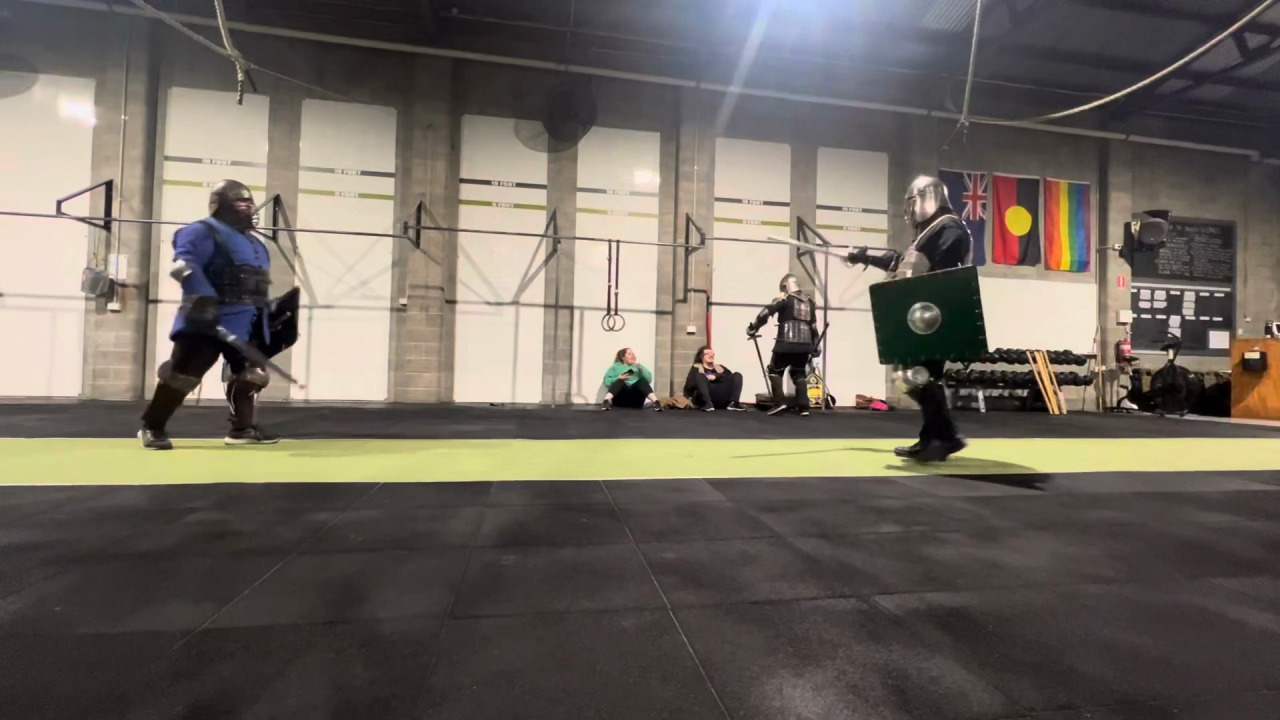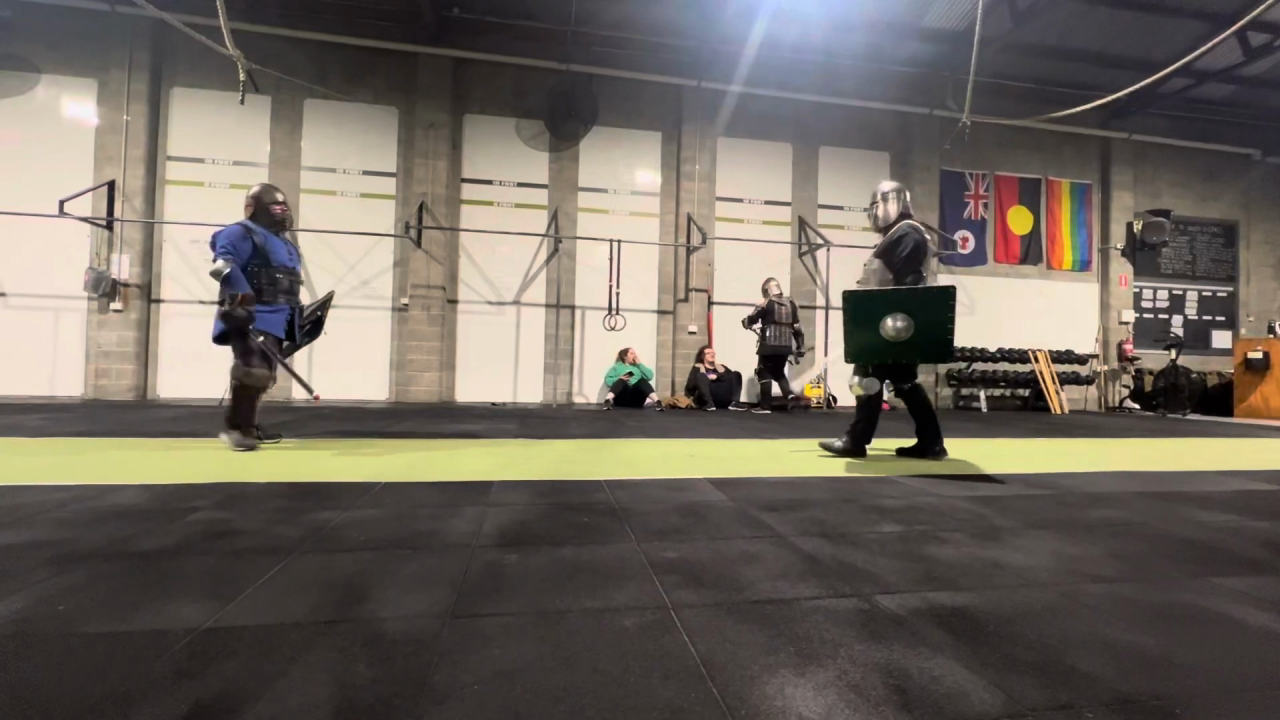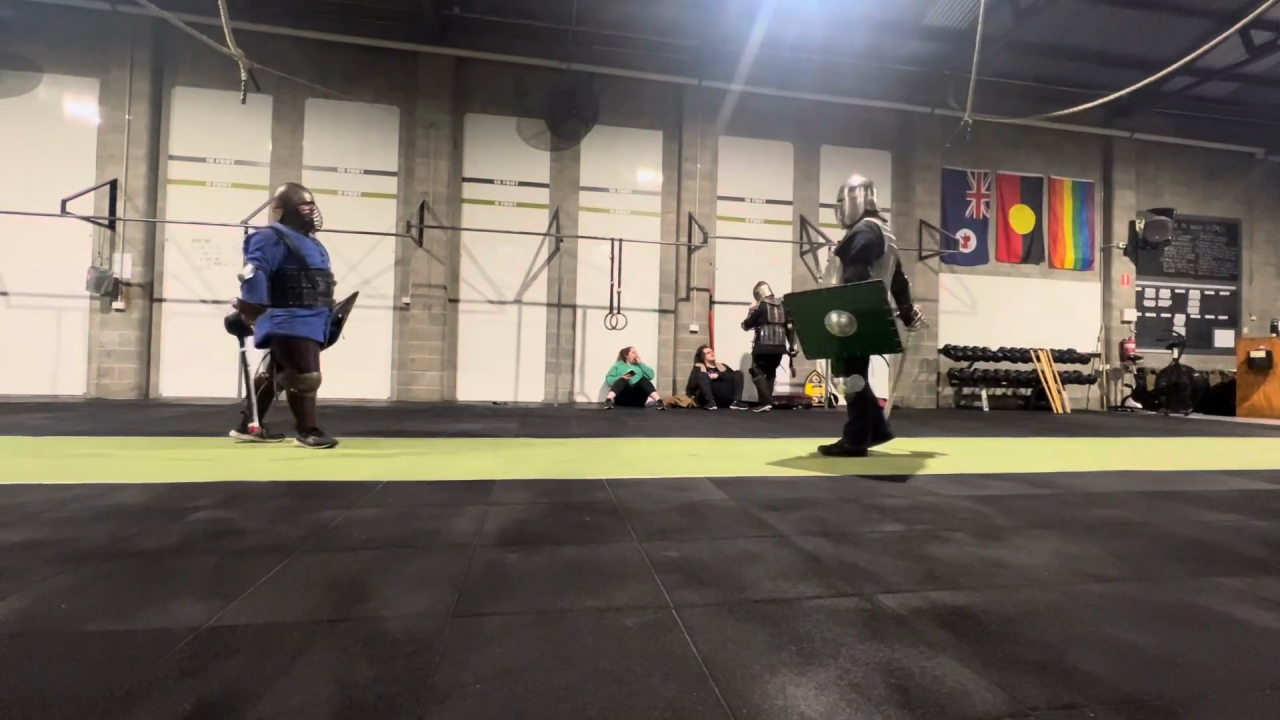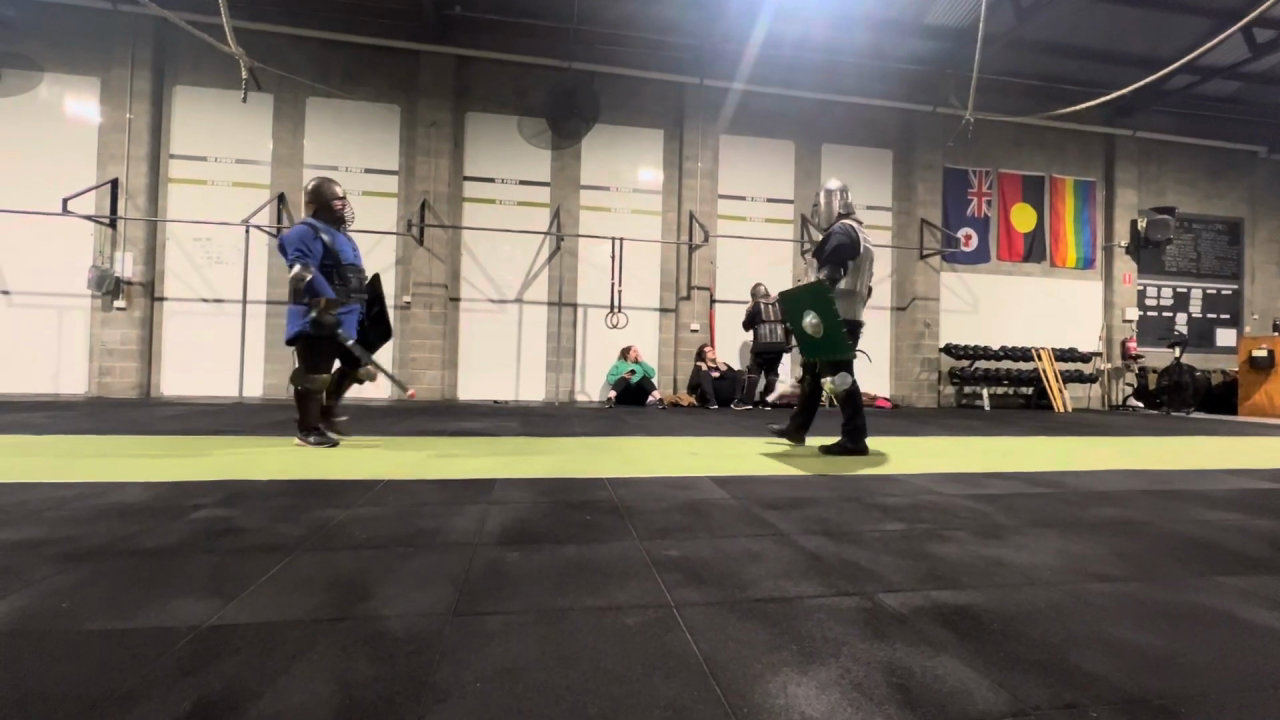
dt=0.4s
person 1, frame 1
left shoulder: (949, 227)
right shoulder: (932, 231)
left elbow: (949, 274)
right elbow: (898, 260)
right wrist: (865, 255)
left knee: (913, 373)
right knee: (926, 376)
left ankle: (946, 435)
right ankle: (932, 442)
person 1, frame 2
left shoulder: (907, 233)
right shoulder: (899, 236)
left elbow: (911, 281)
left knee: (870, 377)
right knee: (905, 382)
left ankle: (856, 441)
right ankle: (931, 442)
person 1, frame 3
left shoulder: (865, 230)
right shoulder: (879, 231)
left elbow: (856, 276)
right elbow: (897, 278)
right wrist: (907, 311)
left knee: (851, 376)
right knee: (853, 375)
left ankle: (855, 440)
right ankle: (877, 428)
person 1, frame 4
left shoulder: (841, 232)
right shoulder: (856, 235)
left elbow: (829, 277)
right elbow: (862, 283)
right wrist: (854, 314)
right hip: (844, 318)
left knee: (838, 376)
right knee: (812, 372)
left ankle: (854, 439)
right ankle: (796, 427)
person 2, frame 1
left shoulder: (252, 242)
right shoulder: (203, 232)
left elbow: (258, 282)
right elbow: (186, 267)
left wrist: (263, 316)
right wrist: (203, 302)
left hip: (246, 323)
right hip: (211, 319)
left knee: (249, 374)
right knee: (183, 373)
left ankle: (243, 428)
right ankle: (152, 426)
person 2, frame 2
left shoulder: (283, 242)
right shoulder: (240, 234)
left elbow: (289, 282)
right elbow: (224, 267)
left wrist: (298, 316)
right wrist: (238, 302)
left hip: (277, 319)
right hip: (252, 317)
left knee: (263, 372)
right knee: (254, 368)
left ankle: (245, 426)
right ankle: (236, 425)
person 2, frame 3
left shoulder: (310, 242)
right shoulder: (273, 238)
left elbow: (319, 283)
right elbow: (253, 273)
left wrist: (329, 316)
right wrist: (248, 310)
left hip: (309, 321)
right hip: (289, 320)
left knee: (276, 374)
right knee: (304, 374)
left ankle: (248, 426)
right ankle: (308, 431)
person 2, frame 4
left shoulder: (338, 235)
right shoulder: (306, 233)
left elbow: (349, 277)
right elbow: (303, 273)
left wrist: (360, 310)
right wrist: (325, 304)
left hip: (343, 318)
right hip: (321, 319)
left knee: (357, 365)
right knee: (315, 373)
left ankle: (326, 413)
right ankle: (308, 429)
